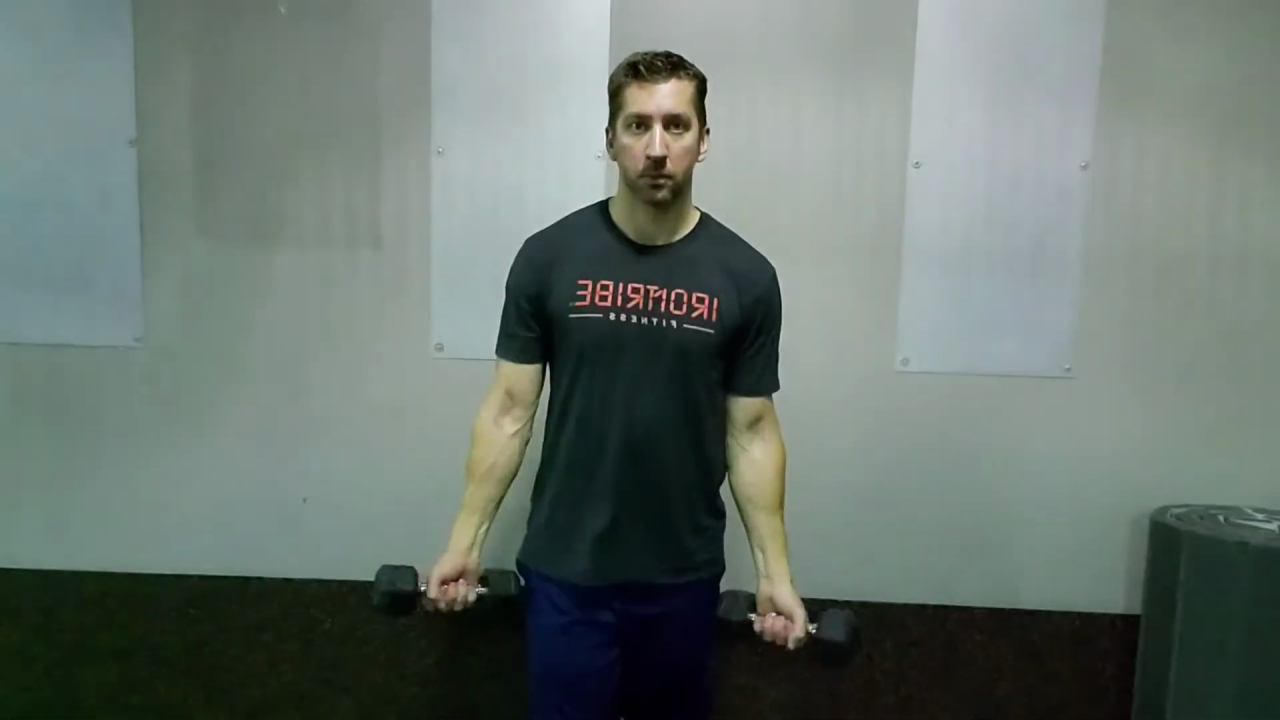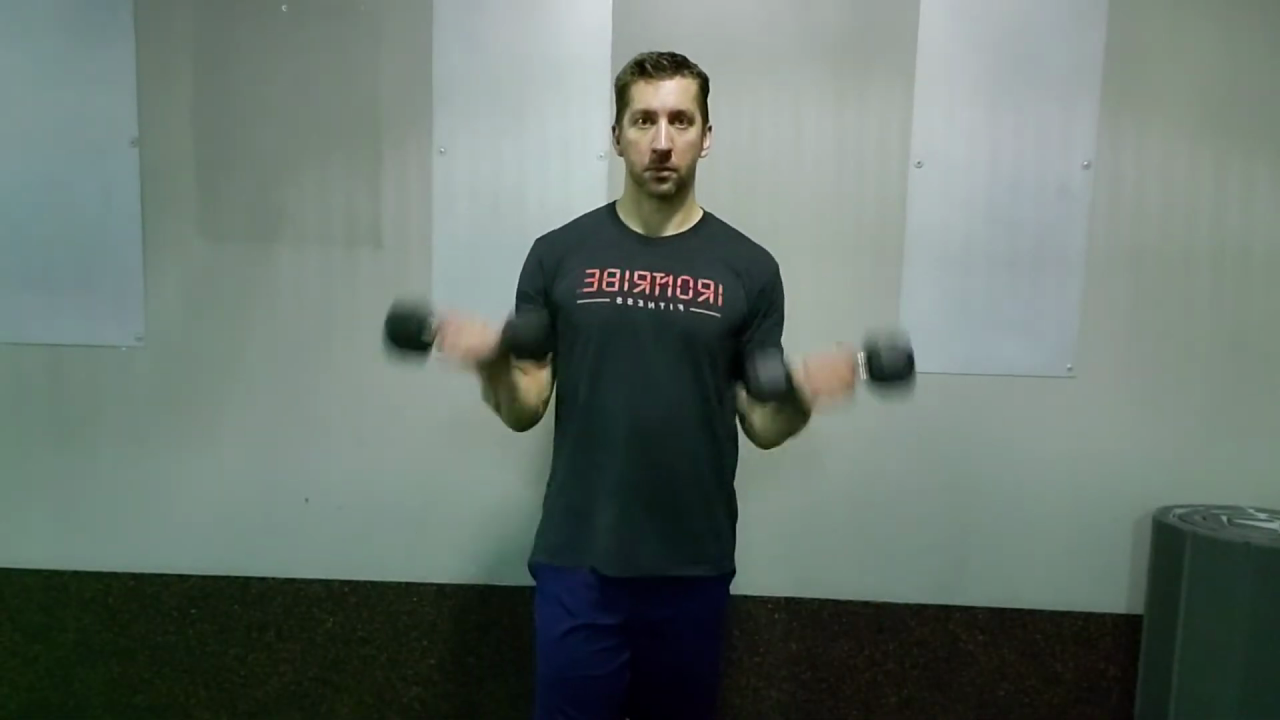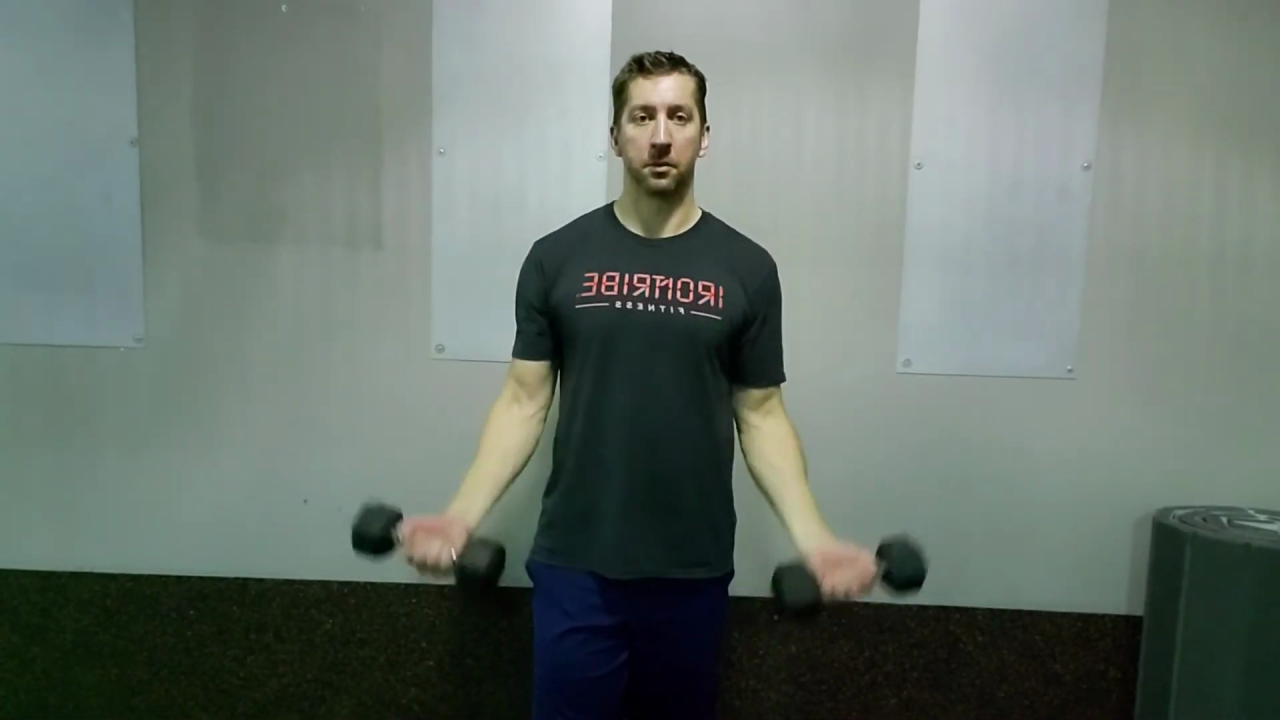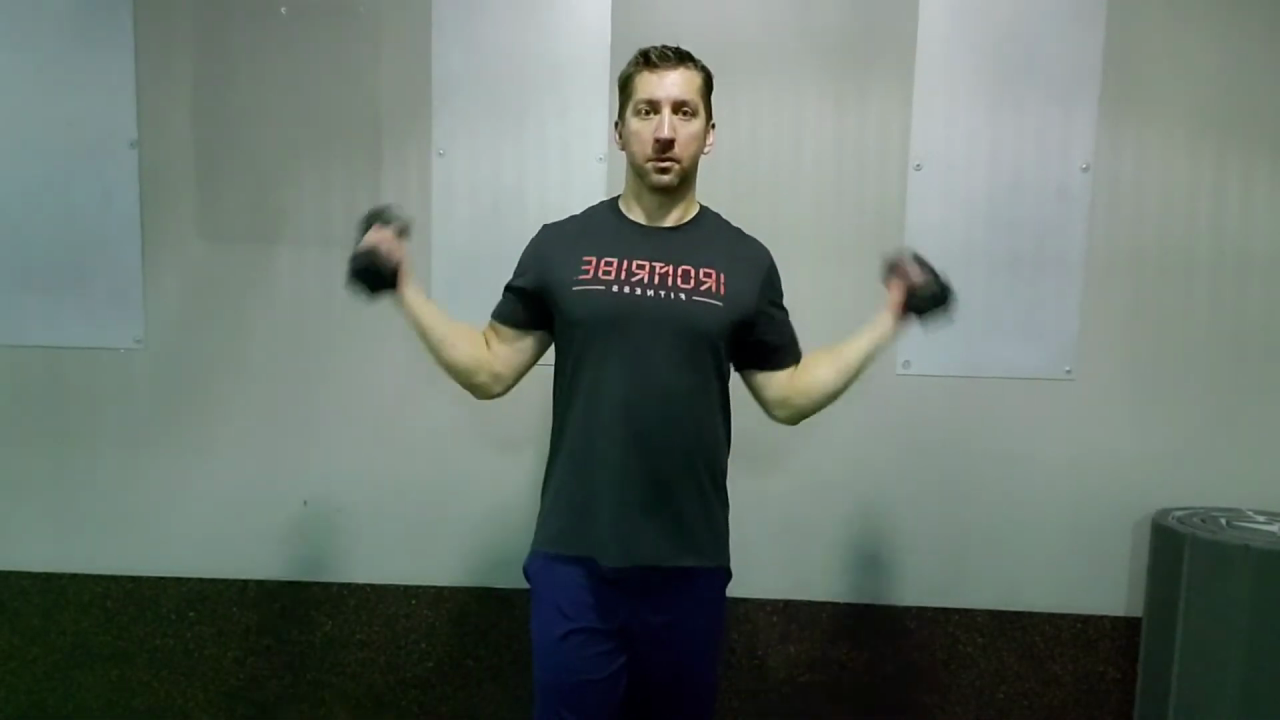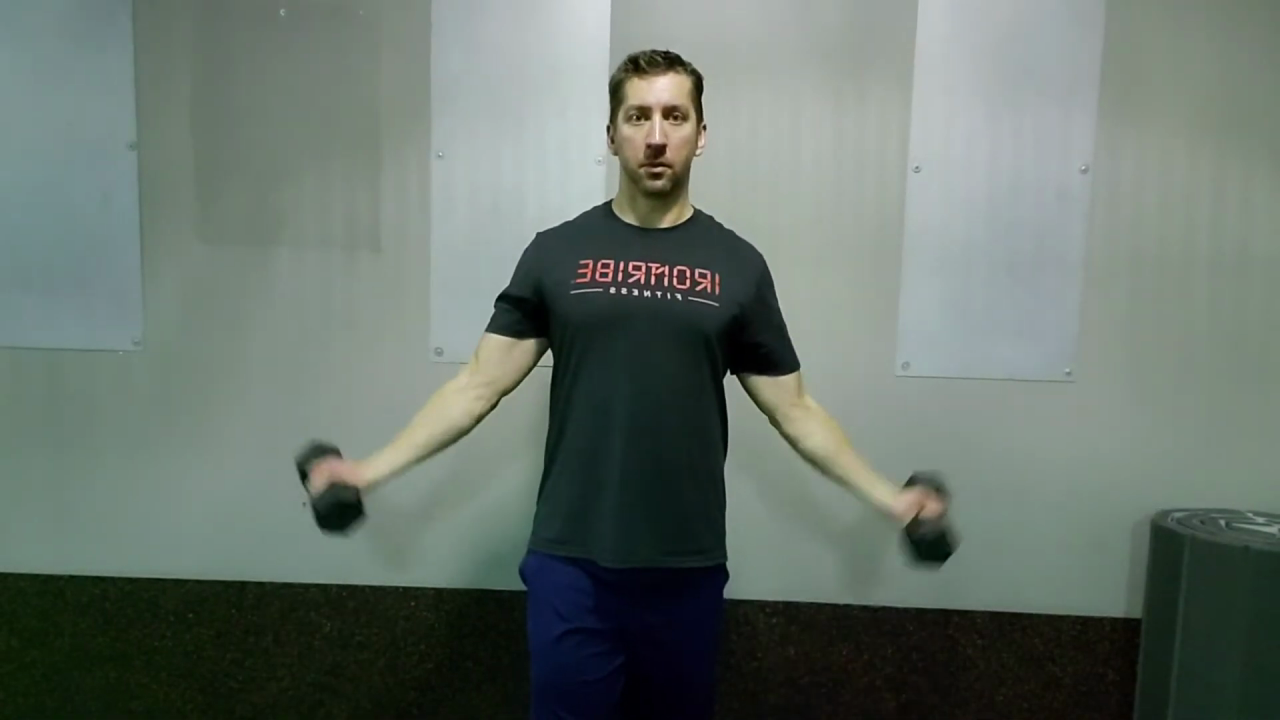
dt=1s
person 1, frame 1
left shoulder: (745, 275)
right shoulder: (549, 257)
left elbow: (752, 430)
right elbow: (509, 410)
left wrist: (775, 571)
right wrist: (465, 541)
left hip: (684, 572)
right hip: (568, 568)
person 1, frame 2
left shoulder: (747, 267)
right shoulder: (558, 253)
left elbow: (762, 418)
right elbow: (523, 403)
left wrist: (801, 397)
right wrist: (491, 368)
left hip: (693, 560)
right hip: (577, 557)
person 1, frame 3
left shoulder: (747, 267)
right shoulder: (557, 257)
left elbow: (759, 412)
right elbow: (525, 399)
left wrist: (812, 538)
right wrist: (463, 515)
left hip: (693, 565)
right hip: (575, 561)
person 1, frame 4
left shoulder: (744, 259)
right shoulder: (560, 246)
left elbow: (787, 394)
right elbow: (490, 368)
left wrist: (885, 321)
right wrist: (405, 286)
left hip: (689, 559)
right hip: (574, 554)
person 1, frame 5
left shoulder: (737, 263)
right shoulder: (555, 252)
left elbow: (791, 405)
right elbow: (481, 381)
left wrist: (884, 494)
right wrist: (374, 466)
left hip: (687, 561)
right hip: (572, 557)
